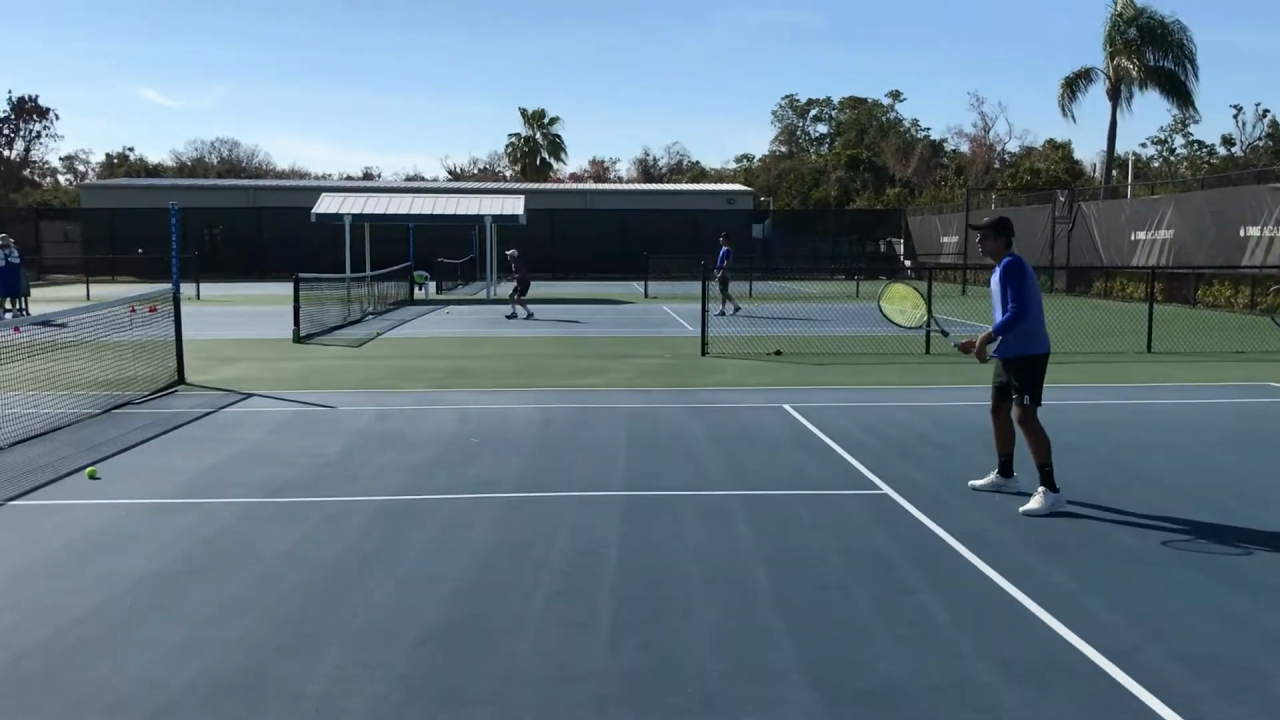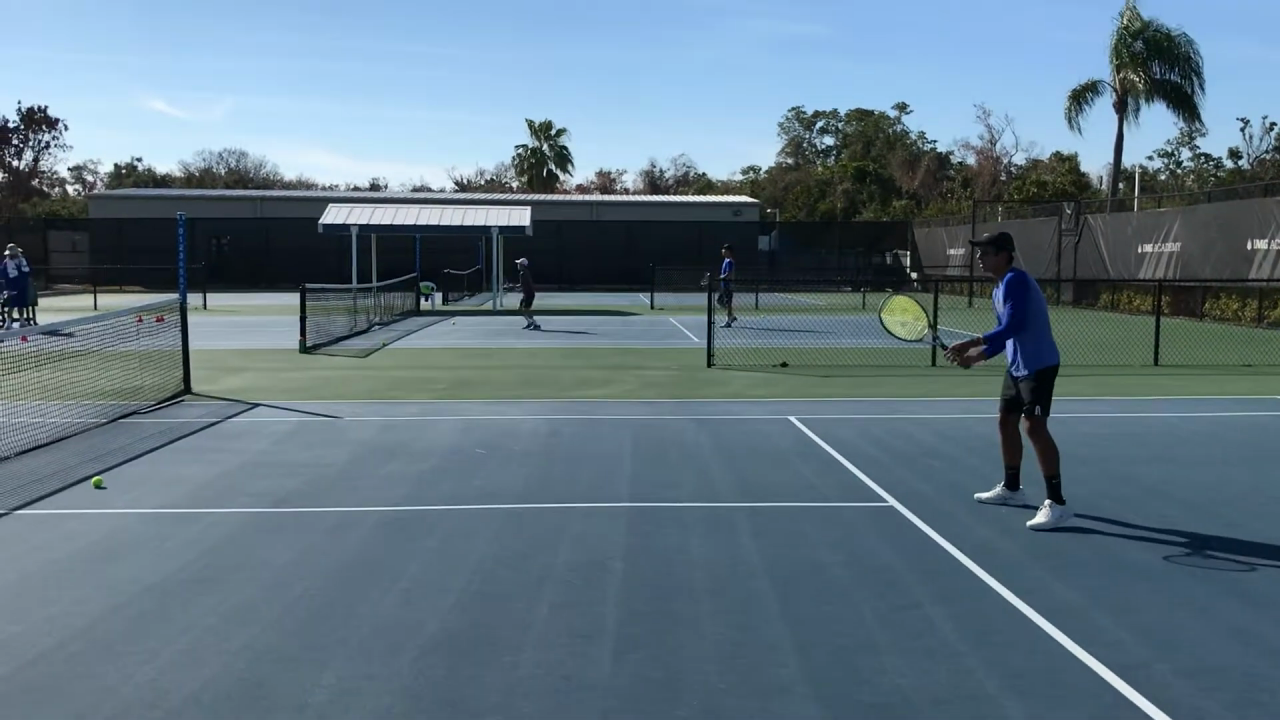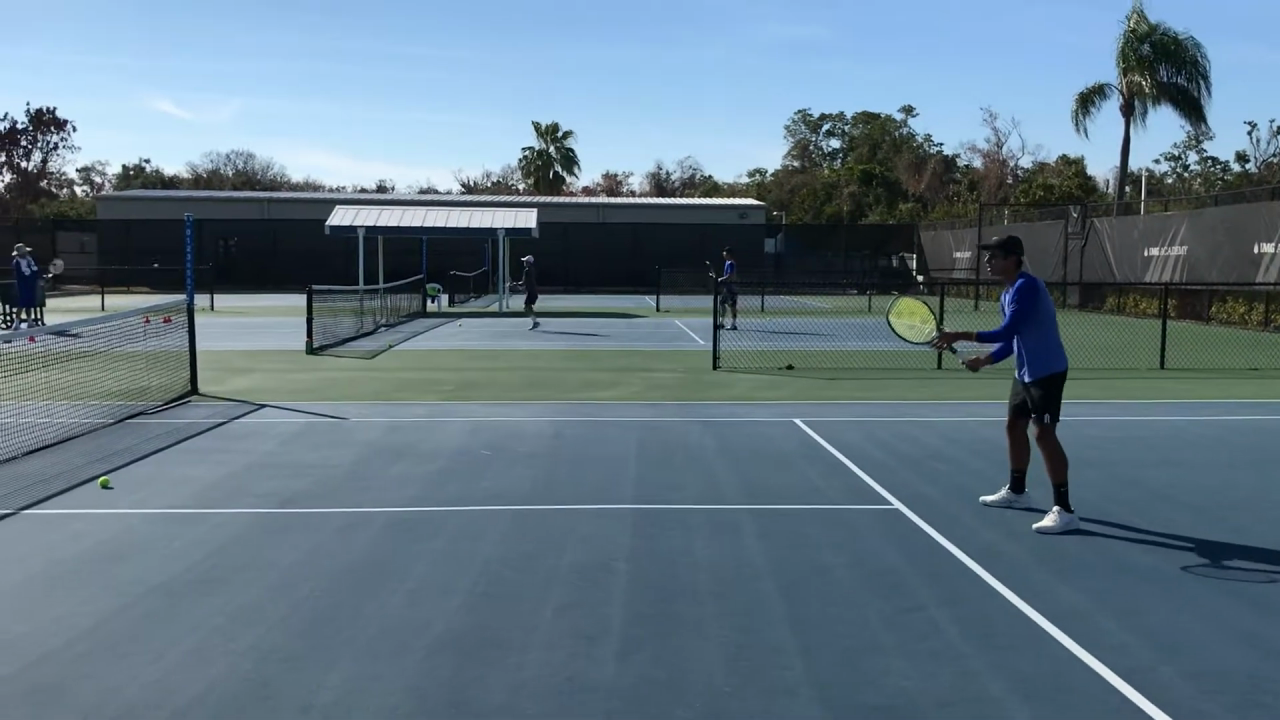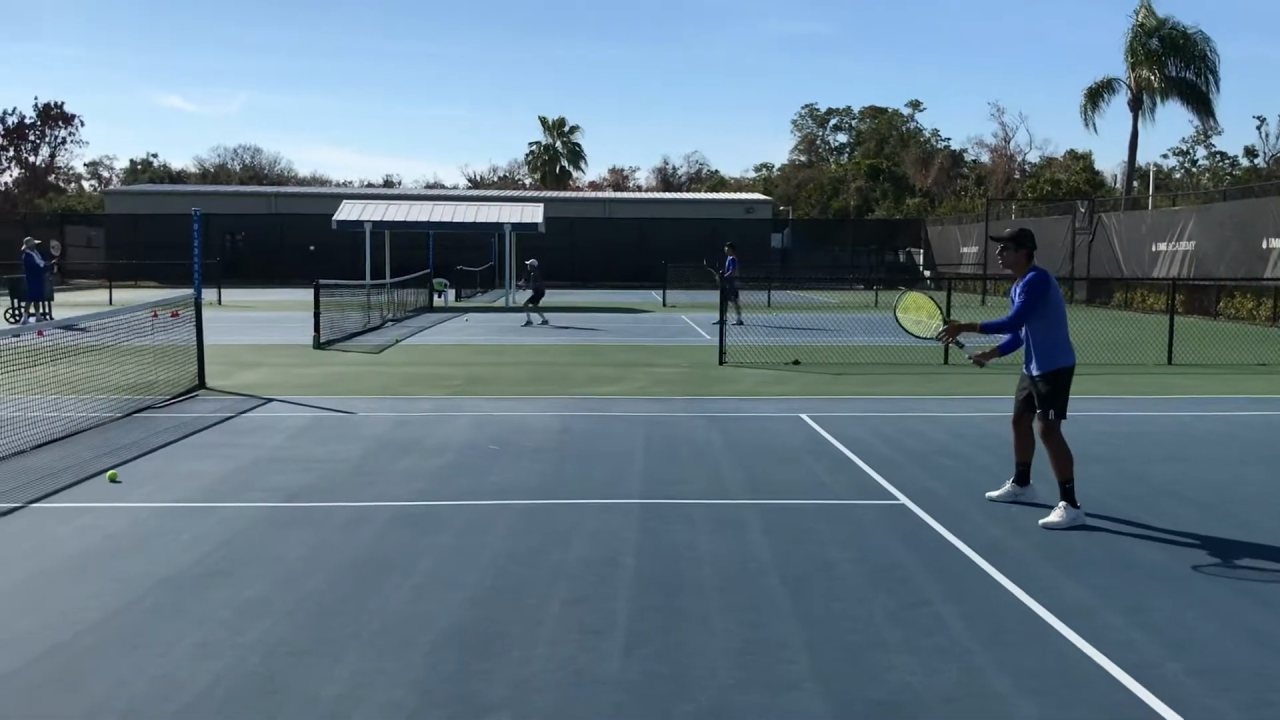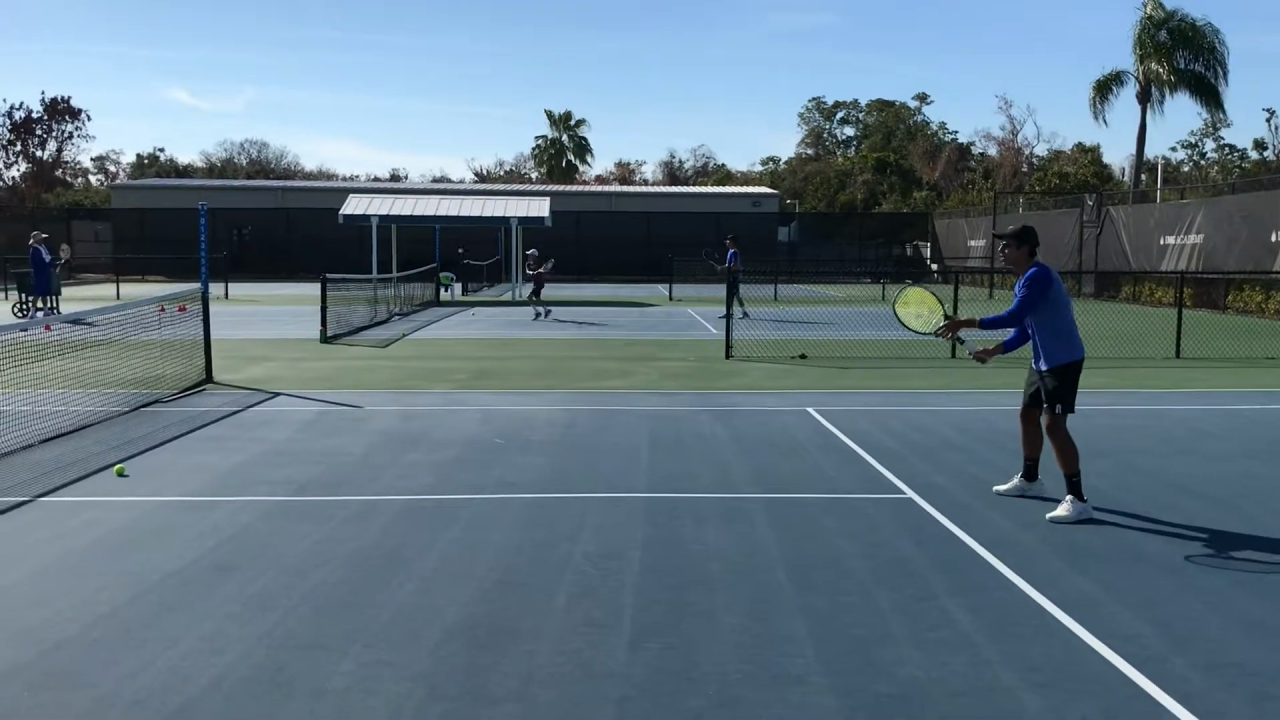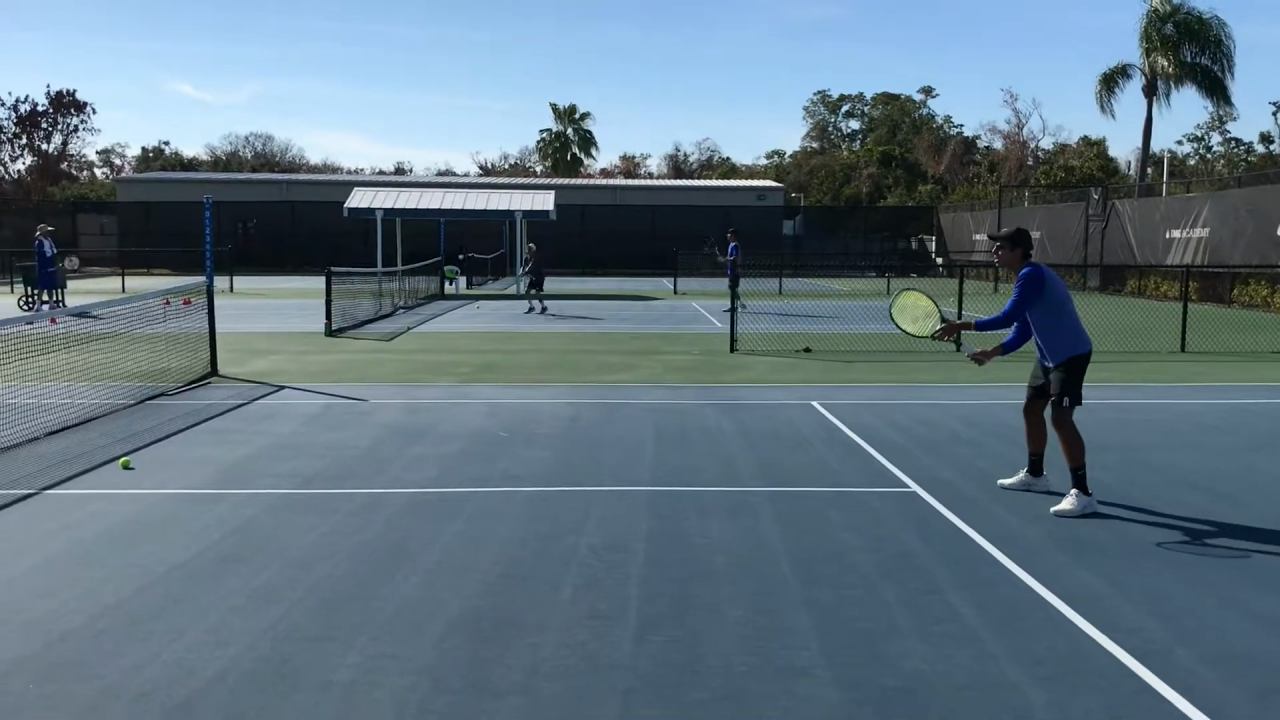
dt=0.2s
person 1, frame 1
left shoulder: (1011, 266)
right shoulder: (1000, 271)
left elbow: (1018, 312)
left wrist: (987, 336)
right wrist: (981, 340)
left hip: (1028, 354)
right hip: (1008, 354)
left knee: (1024, 416)
right knee: (999, 409)
left ankle: (1050, 490)
right ankle: (1005, 475)
person 1, frame 2
left shoulder: (1015, 281)
right shoulder: (999, 289)
left elbow: (1014, 328)
left wrist: (973, 343)
right wrist: (976, 355)
left hip: (1039, 366)
right hip: (1017, 367)
left knee: (1035, 427)
right knee: (1007, 422)
left ankle: (1056, 503)
right ankle: (1011, 487)
person 1, frame 3
left shoulder: (1027, 286)
right shoulder: (1007, 294)
left elbow: (1008, 331)
left wrist: (962, 336)
right wrist: (985, 360)
left hip: (1047, 372)
right hip: (1025, 372)
left knee: (1044, 434)
right knee: (1014, 427)
left ankle: (1064, 510)
right ankle: (1016, 491)
person 1, frame 4
left shoulder: (1037, 280)
right shoulder: (1017, 287)
left elbow: (1012, 323)
left wrist: (967, 327)
right wrist: (991, 353)
left hip: (1054, 367)
right hip: (1033, 367)
left knee: (1048, 430)
right knee: (1020, 420)
left ankle: (1070, 506)
right ankle: (1021, 484)
person 1, frame 5
left shoulder: (1039, 276)
right shoulder: (1025, 280)
left elbow: (1012, 318)
right elbow: (1022, 331)
left wrist: (966, 323)
right wrist: (993, 351)
left hip: (1064, 361)
right hip: (1042, 361)
left knee: (1054, 424)
right knee: (1028, 415)
left ankle: (1077, 499)
right ankle: (1029, 479)
person 1, frame 6
left shoulder: (1032, 275)
right shoulder: (1024, 278)
left elbow: (1006, 318)
right elbow: (1021, 332)
left wrist: (961, 326)
right wrist: (992, 352)
left hip: (1071, 355)
right hip: (1049, 356)
left knee: (1061, 418)
right knee: (1031, 409)
left ankle: (1082, 493)
right ankle: (1034, 474)
